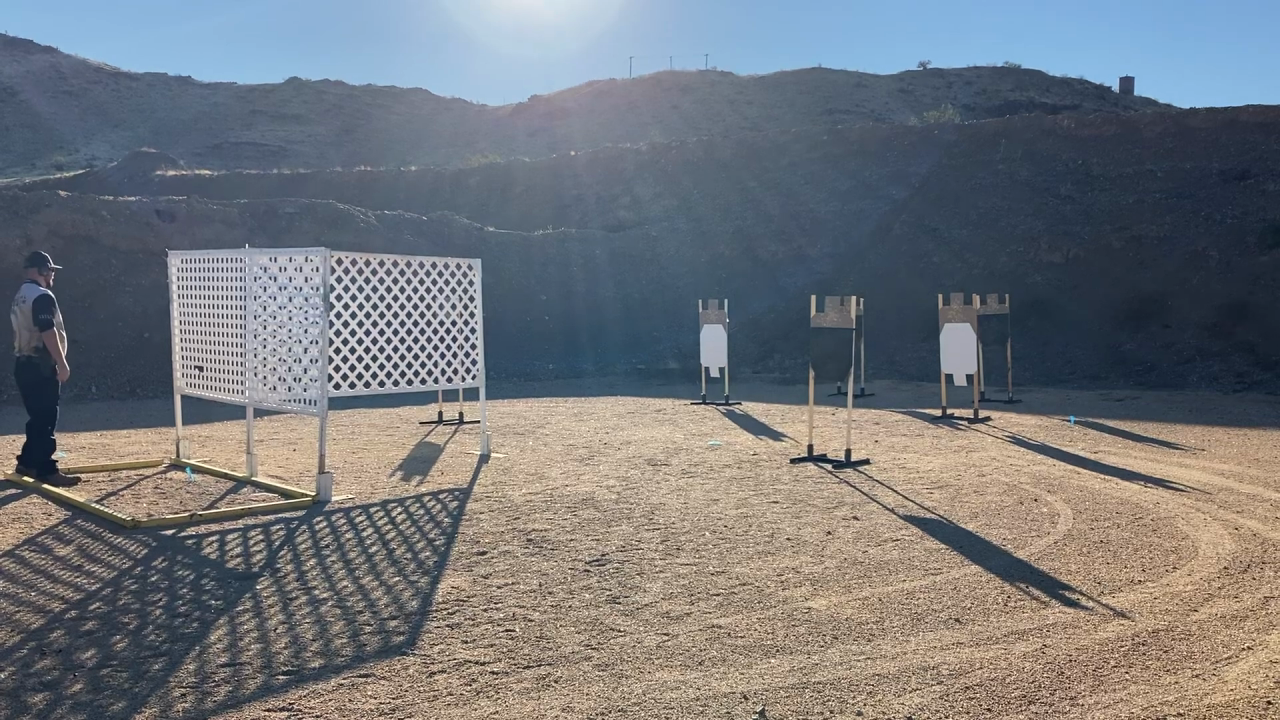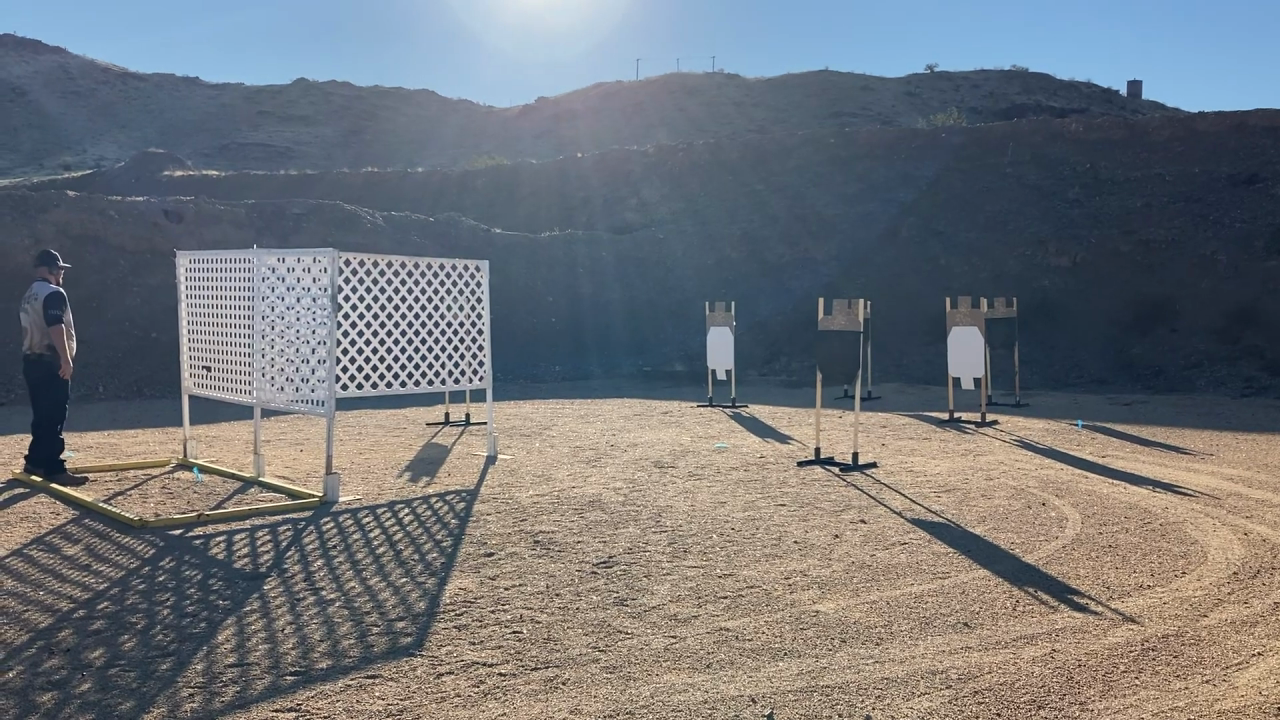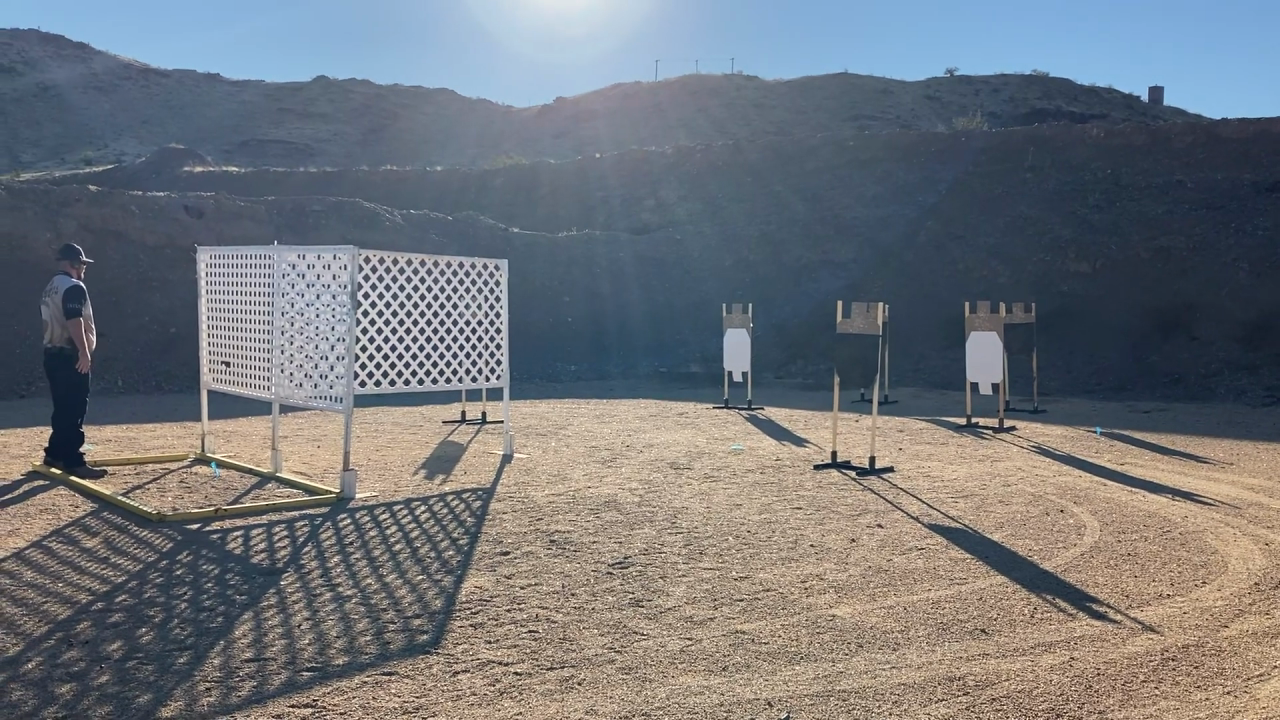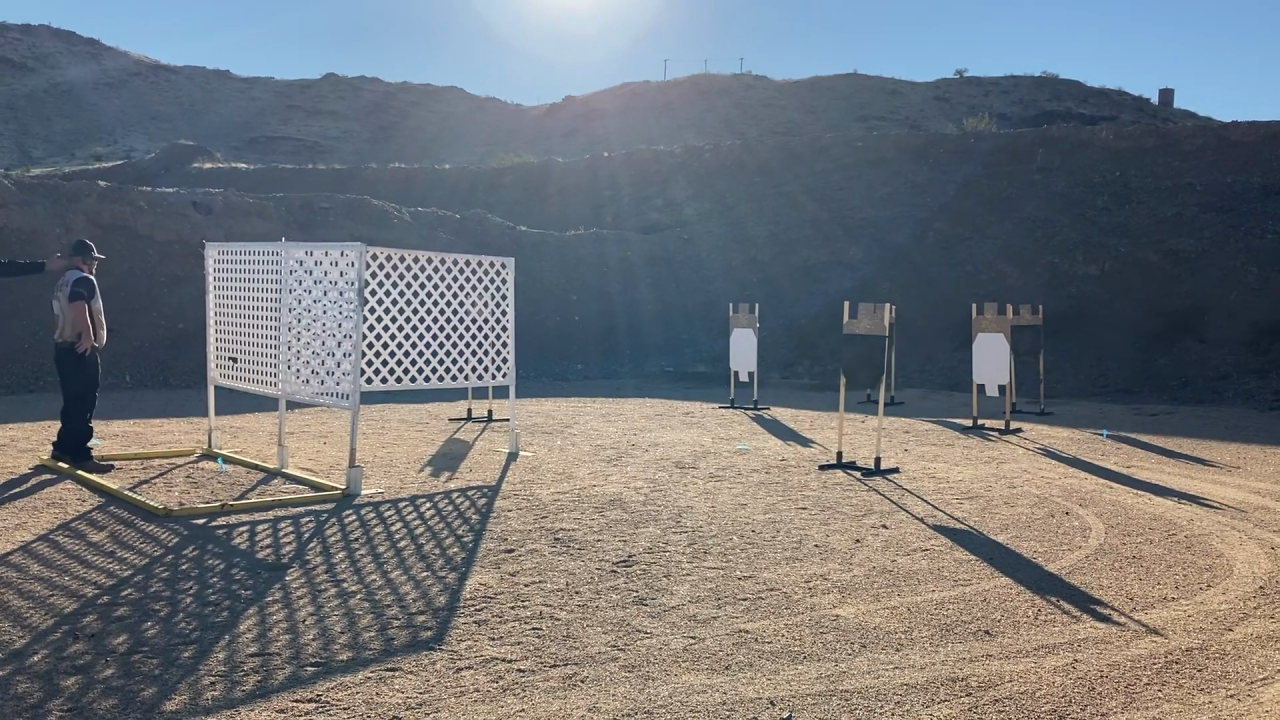
dt=1s
person 1, frame 1
left shoulder: (19, 297)
right shoulder: (42, 296)
right elbow: (48, 333)
right wrist: (62, 363)
left hip: (24, 364)
right hip: (41, 365)
left knee: (37, 417)
right knee: (46, 418)
left ankle: (27, 462)
right ankle: (46, 469)
person 1, frame 2
left shoulder: (29, 295)
right shoulder: (53, 293)
right elbow: (56, 328)
right wrist: (66, 359)
left hip: (32, 361)
right hip: (51, 363)
left knee: (42, 415)
right knee: (54, 417)
left ankle: (35, 462)
right ankle: (54, 469)
person 1, frame 3
left shoulder: (50, 288)
right shoulder: (74, 287)
right elbow: (74, 321)
right wrist: (84, 352)
left hip: (53, 354)
right hip: (70, 356)
left knee: (62, 408)
right knee: (74, 410)
left ankle: (55, 454)
right ankle: (73, 462)
person 1, frame 4
left shoulder: (63, 282)
right shoulder: (84, 280)
right elbow: (78, 303)
right wrist: (88, 335)
left hip: (64, 349)
right hip: (81, 352)
left knee: (72, 403)
right knee: (83, 404)
left ankle: (63, 448)
right ankle: (80, 456)
